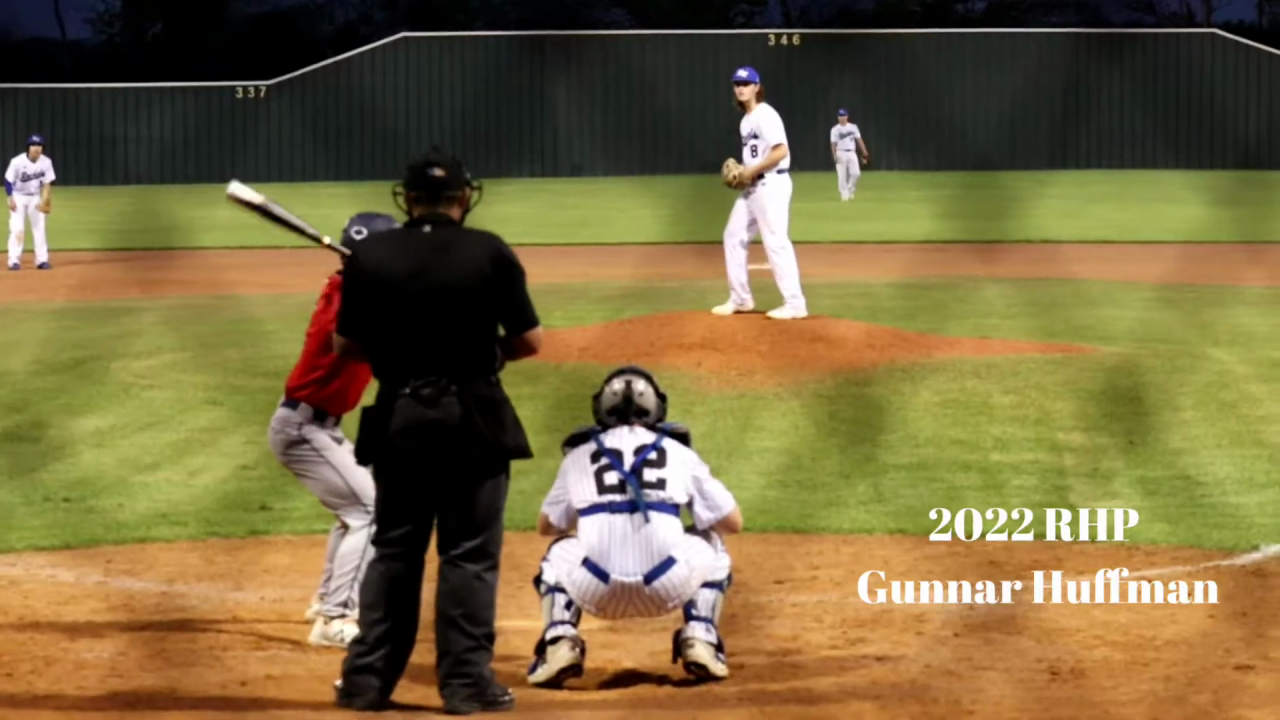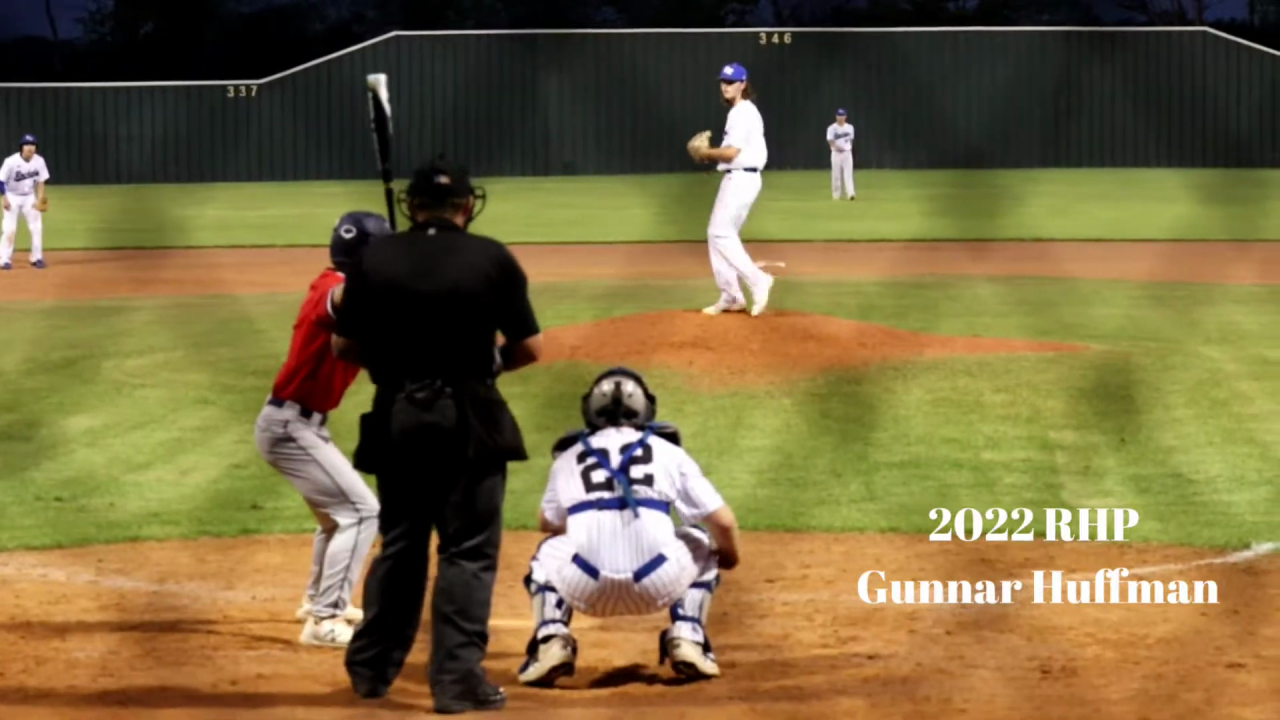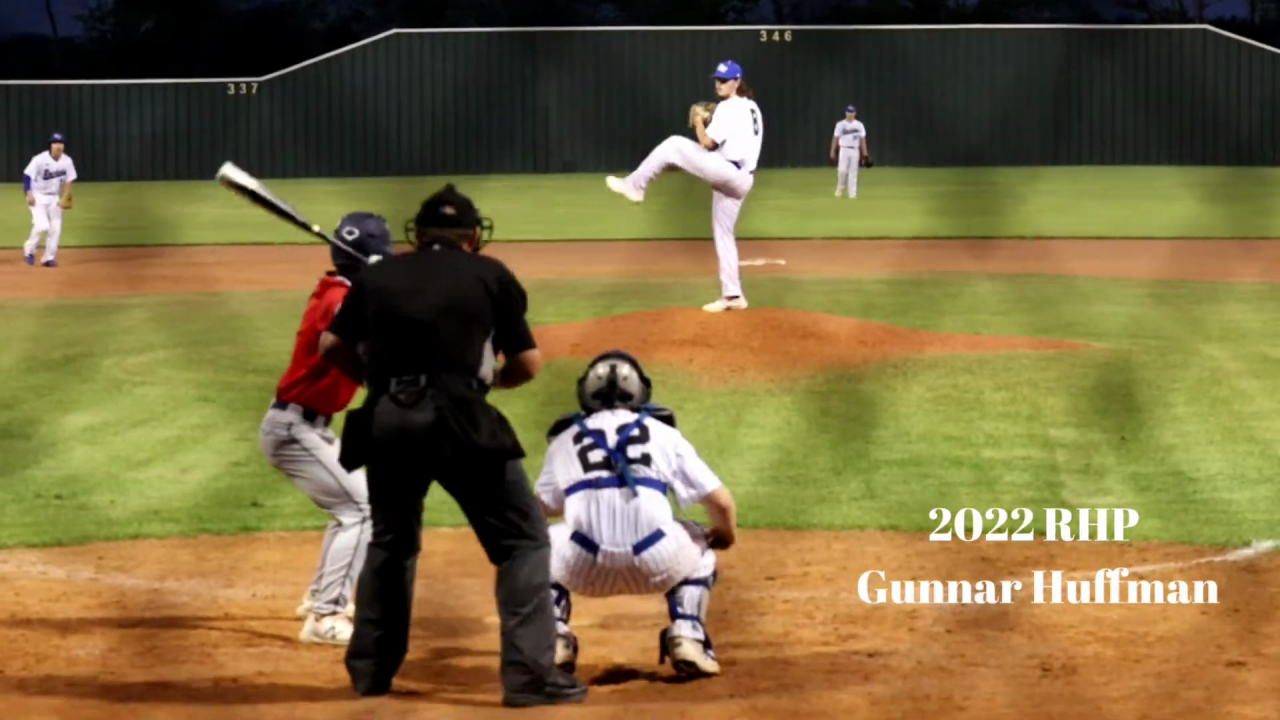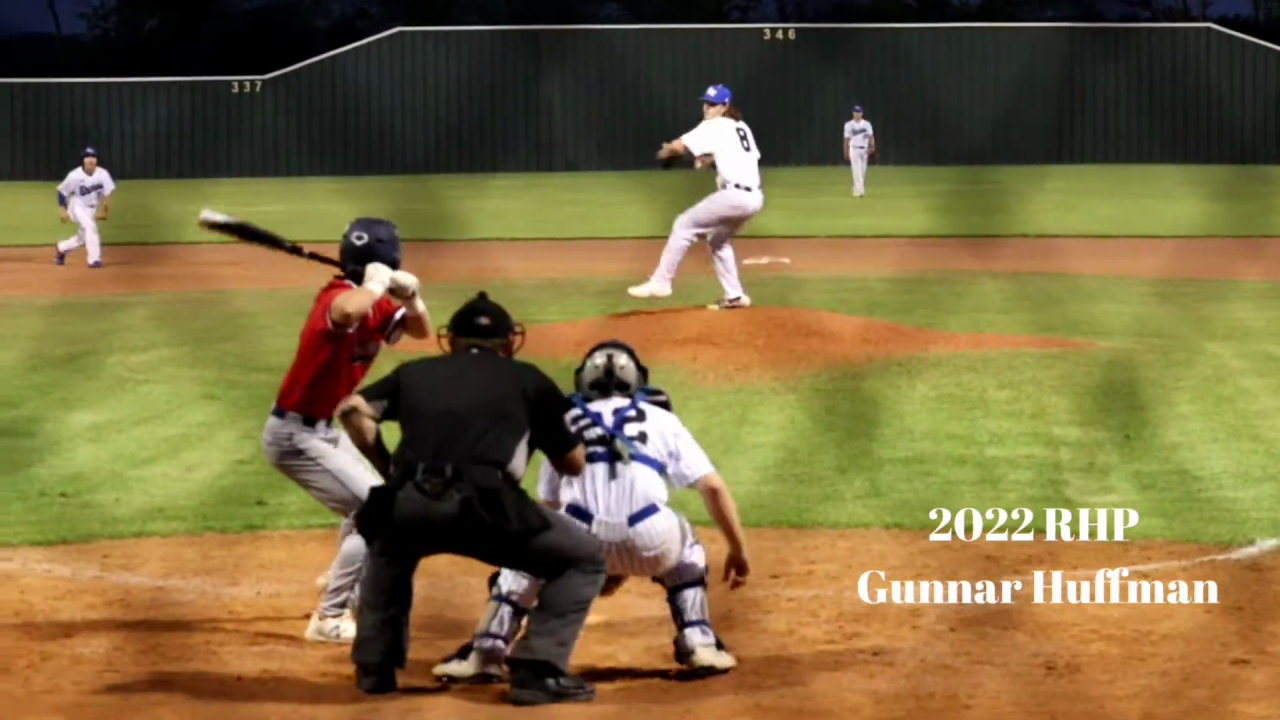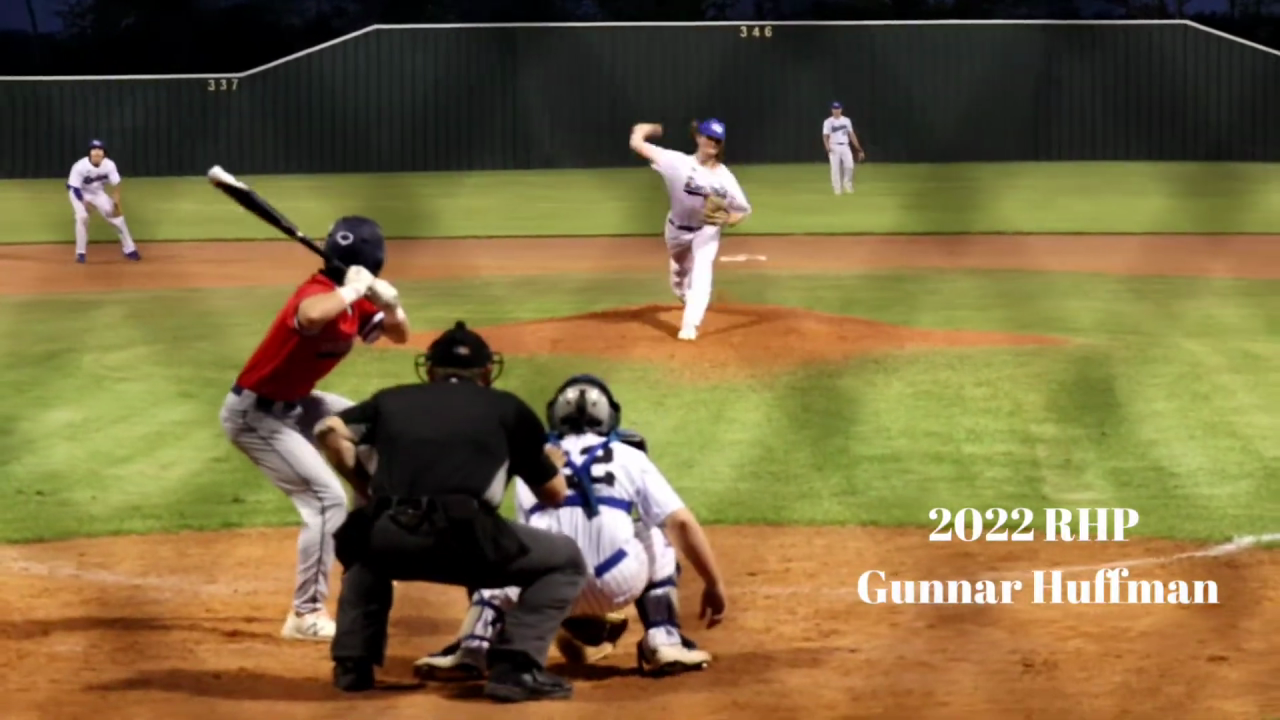
dt=0.4s
person 1, frame 1
left shoulder: (370, 255)
right shoulder: (489, 252)
left elbow: (346, 345)
right elbow: (530, 340)
left hip: (398, 416)
right hip: (472, 416)
left knee: (394, 552)
right knee: (469, 554)
person 1, frame 2
left shoulder: (374, 259)
right shoulder: (492, 258)
left elbow: (343, 346)
right elbow: (530, 348)
left hip: (397, 419)
right hip: (468, 419)
left knee: (399, 546)
right knee: (469, 553)
left ankle: (370, 668)
right ankle: (457, 679)
person 1, frame 3
left shoulder: (379, 273)
right shoulder: (491, 275)
left elbow: (331, 346)
right elbow: (527, 364)
right wrist: (497, 373)
left hip: (386, 422)
right hip: (458, 421)
left knee: (390, 546)
right knee: (523, 542)
left ankle: (369, 669)
right ankle: (530, 674)
person 1, frame 4
left shoulder: (414, 372)
right shoulder: (529, 379)
left elbow: (352, 409)
right elbow: (573, 463)
left wrist: (387, 467)
right wrist: (569, 430)
left hip: (410, 509)
right hip: (482, 507)
left knee: (388, 551)
right knee: (584, 559)
left ankle: (374, 666)
right ankle: (538, 673)
person 1, frame 5
left shoulder: (392, 399)
right shoulder: (508, 407)
left elbow: (330, 431)
right elbow: (554, 493)
left wrist: (366, 490)
right wrist: (553, 460)
left hip: (389, 541)
right hip: (462, 541)
left knee: (369, 537)
right knee: (565, 561)
left ankle: (353, 662)
right ankle: (516, 668)
person 2, frame 1
left shoulder: (346, 292)
right shoulder: (349, 302)
left hip: (311, 422)
right hip: (303, 427)
left knee: (353, 510)
right knee: (370, 514)
left ankle: (329, 600)
right ankle: (333, 620)
person 2, frame 2
left shoulder: (345, 293)
right shoulder: (332, 289)
left hip: (299, 421)
right hip: (289, 425)
left knee: (338, 511)
right knee: (361, 511)
left ankle: (319, 600)
right ankle: (324, 621)
person 2, frame 3
left shoulder: (351, 292)
right shoulder: (335, 297)
left hip: (308, 425)
right hip: (294, 428)
left knee: (348, 505)
right knee: (364, 510)
left ankle: (323, 597)
right ankle: (324, 618)
person 2, frame 4
left shoulder: (375, 303)
right shoulder: (338, 297)
left elbow: (421, 331)
right elbow: (350, 312)
left wrist: (411, 296)
right wrist: (378, 285)
left hip: (318, 426)
right hip: (295, 435)
left knee: (366, 501)
left ankle: (340, 578)
right ankle: (330, 619)
person 2, frame 5
left shoulder: (356, 302)
right shoulder: (322, 294)
left elbow: (400, 335)
right elbow: (310, 318)
left wrist: (390, 301)
right wrist: (351, 290)
left hip: (288, 403)
right hip: (254, 414)
right knee: (327, 500)
right ankle: (306, 615)
person 3, frame 1
left shoulder: (579, 455)
right shoulder: (679, 453)
left elbow: (547, 526)
right elbow: (733, 522)
left hip: (596, 590)
right hip: (667, 586)
left knee: (558, 555)
right knee: (712, 548)
left ankle: (560, 645)
right ankle: (700, 641)
person 3, frame 2
left shoulder: (569, 457)
right shoulder: (667, 451)
left elbow: (548, 524)
right elbow: (723, 522)
right wrist: (730, 554)
left hip: (587, 588)
right hip: (657, 584)
left knee: (548, 554)
right knee: (700, 548)
left ankle: (551, 644)
right ankle: (687, 640)
person 3, frame 3
left shoulder: (565, 438)
right shoulder: (661, 432)
left elbow: (542, 508)
right elbow: (720, 503)
right wrist: (725, 534)
left hip: (586, 564)
right hip: (657, 560)
right knee: (697, 550)
left ankle: (554, 643)
right ankle: (686, 638)
person 3, frame 4
left shoulder: (565, 423)
right shoulder: (660, 417)
left elbow: (548, 506)
right elbow: (713, 487)
right wrist: (738, 548)
right hip: (648, 534)
right knee: (685, 548)
left ankle: (486, 651)
right ankle: (700, 644)
person 3, frame 5
right shoulder: (629, 456)
right elbow: (682, 523)
right wrist: (714, 584)
right hip: (617, 581)
right knee: (655, 542)
left ankle: (471, 651)
right ankle: (664, 642)
person 4, frame 1
left shoulder: (766, 115)
right shoulder: (745, 120)
left elbow: (780, 152)
left wrist: (752, 171)
right wrist: (743, 173)
left hip: (771, 184)
right hip: (754, 186)
left knee: (776, 243)
right knee: (734, 236)
left ankle: (795, 304)
right ankle: (741, 299)
person 4, frame 2
left shoulder: (741, 113)
right shoulder: (747, 111)
left elbow: (731, 152)
left wrist: (706, 152)
right wrist: (713, 151)
left hip: (741, 179)
right hip: (740, 179)
left knee: (720, 233)
right knee: (718, 234)
left ankle: (758, 282)
right ankle: (731, 296)
person 4, frame 3
left shoulder: (728, 108)
right shoulder: (752, 107)
left elbow: (707, 143)
left wrist: (698, 123)
right wrist: (707, 126)
left hip: (724, 171)
right hip: (743, 180)
left knee: (673, 145)
right knee: (723, 235)
left ankle: (634, 185)
right ankle: (732, 296)
person 4, frame 4
left shoulder: (711, 128)
right shoulder: (741, 128)
left elbow: (676, 146)
left wrist: (664, 153)
left hip: (736, 196)
right hip: (752, 198)
left knee: (684, 225)
right knee: (718, 243)
left ankle: (660, 281)
right ankle: (734, 297)
person 4, frame 5
left shoulder: (725, 176)
right shoulder: (677, 161)
left elbow: (743, 211)
right elbow: (637, 145)
left wrist: (726, 219)
left hip: (706, 231)
right hip: (678, 229)
left knee: (701, 273)
right knee: (679, 271)
left ankle: (690, 324)
right ankle: (685, 293)
